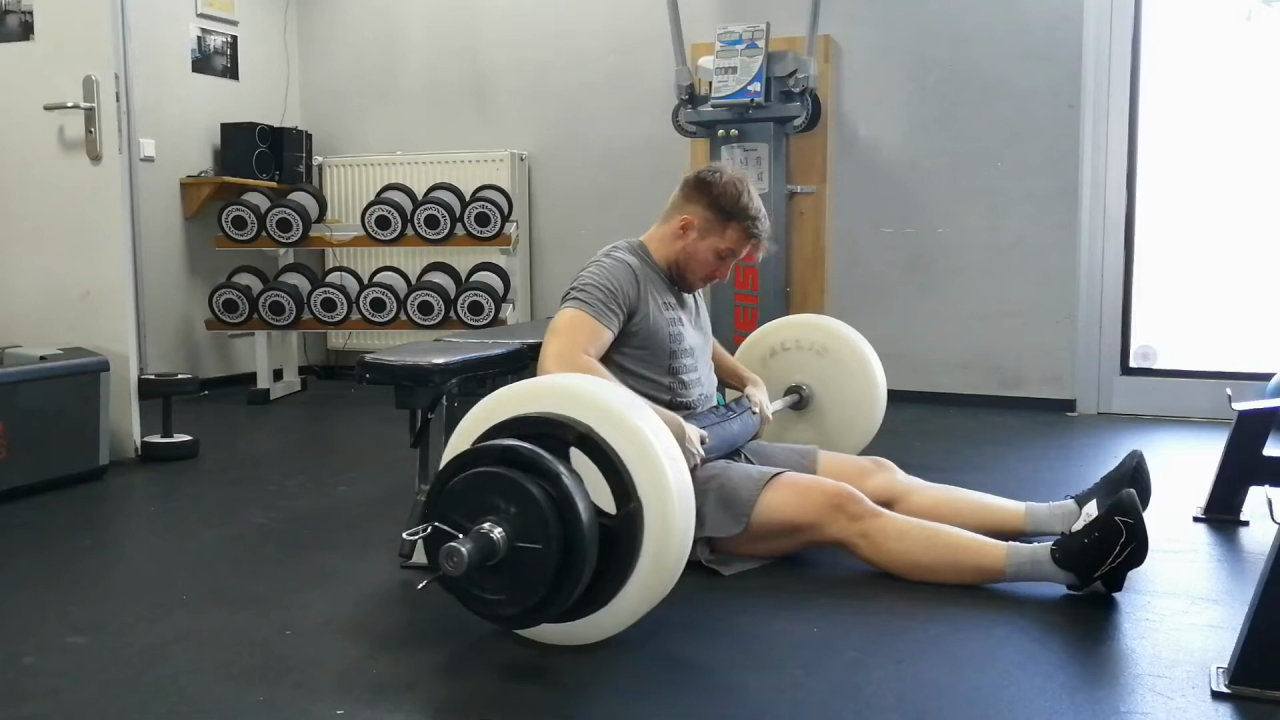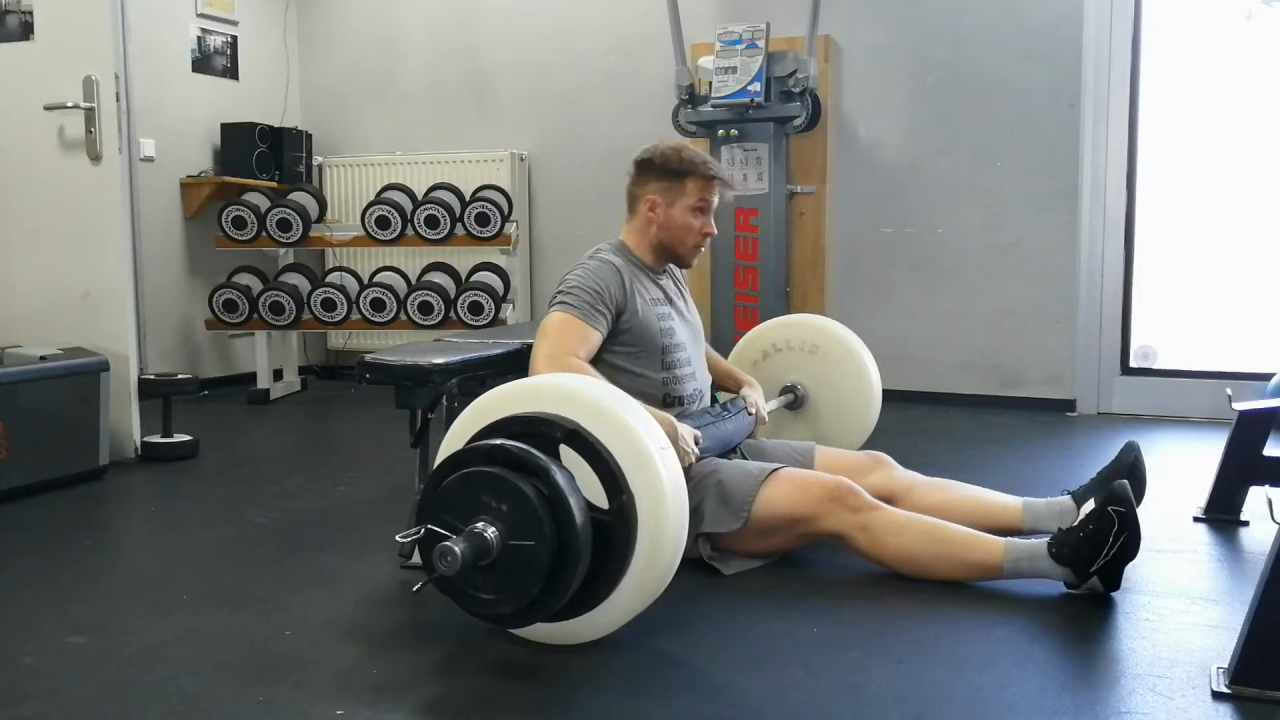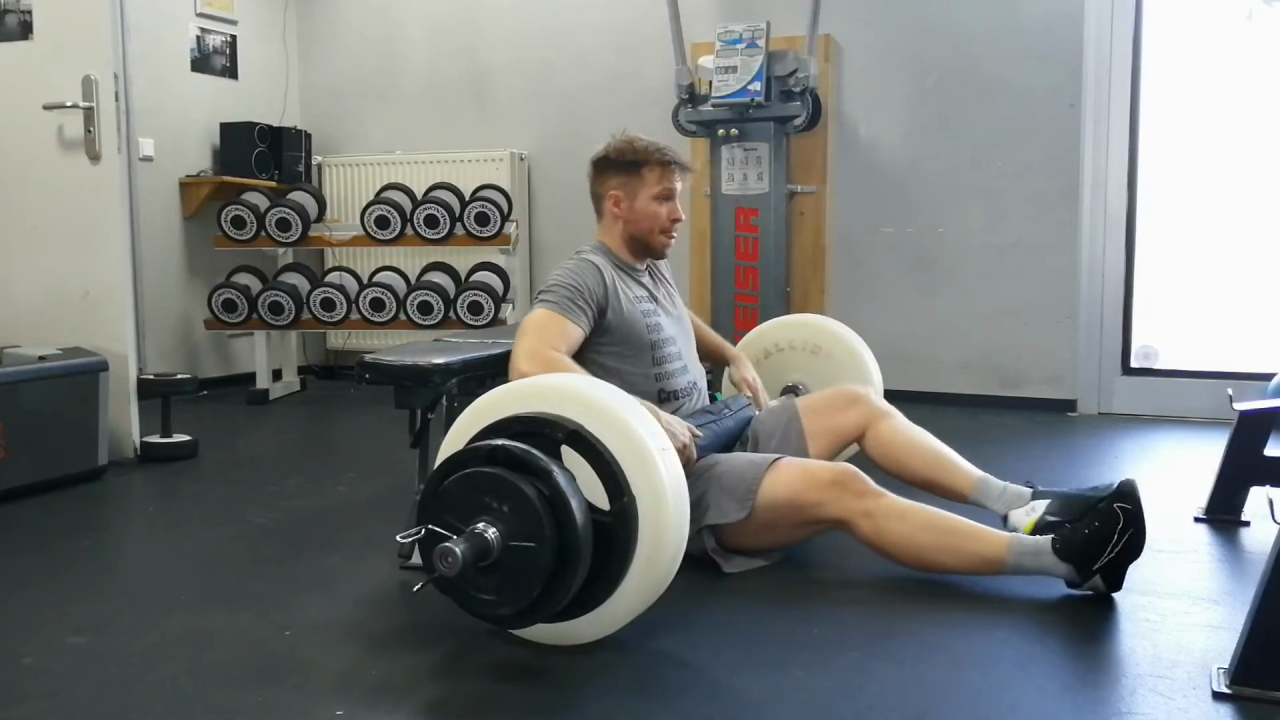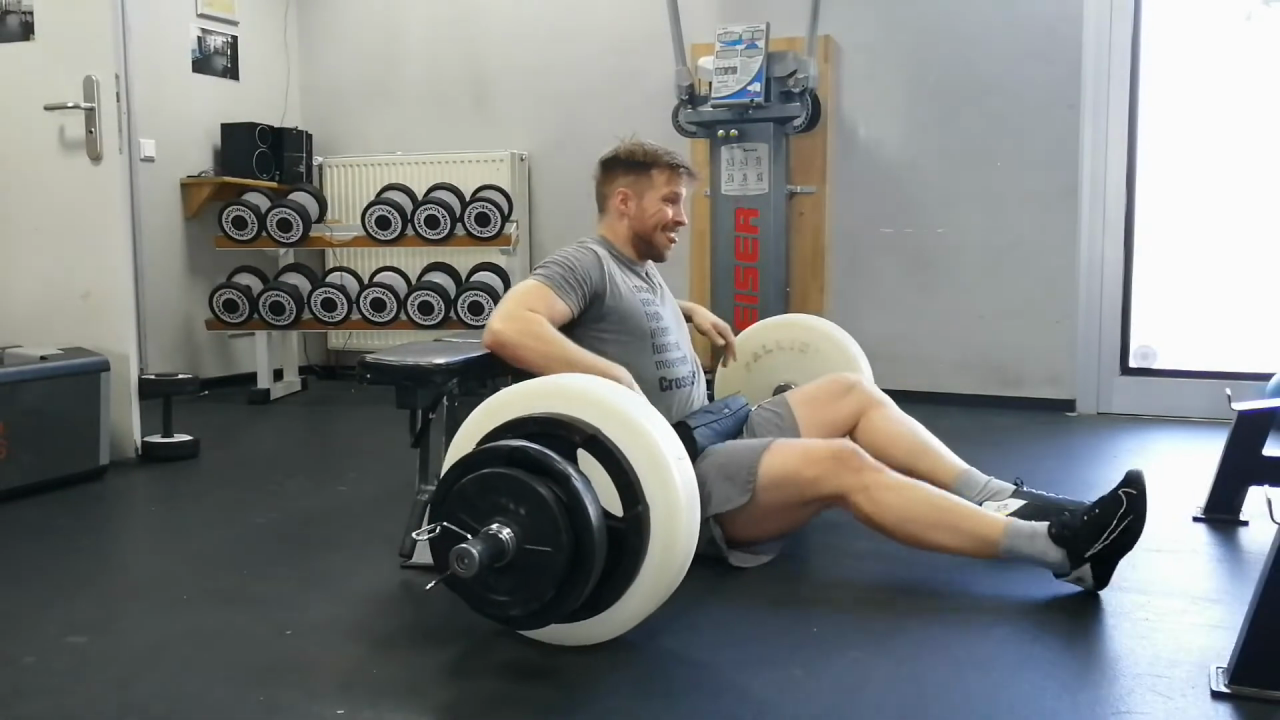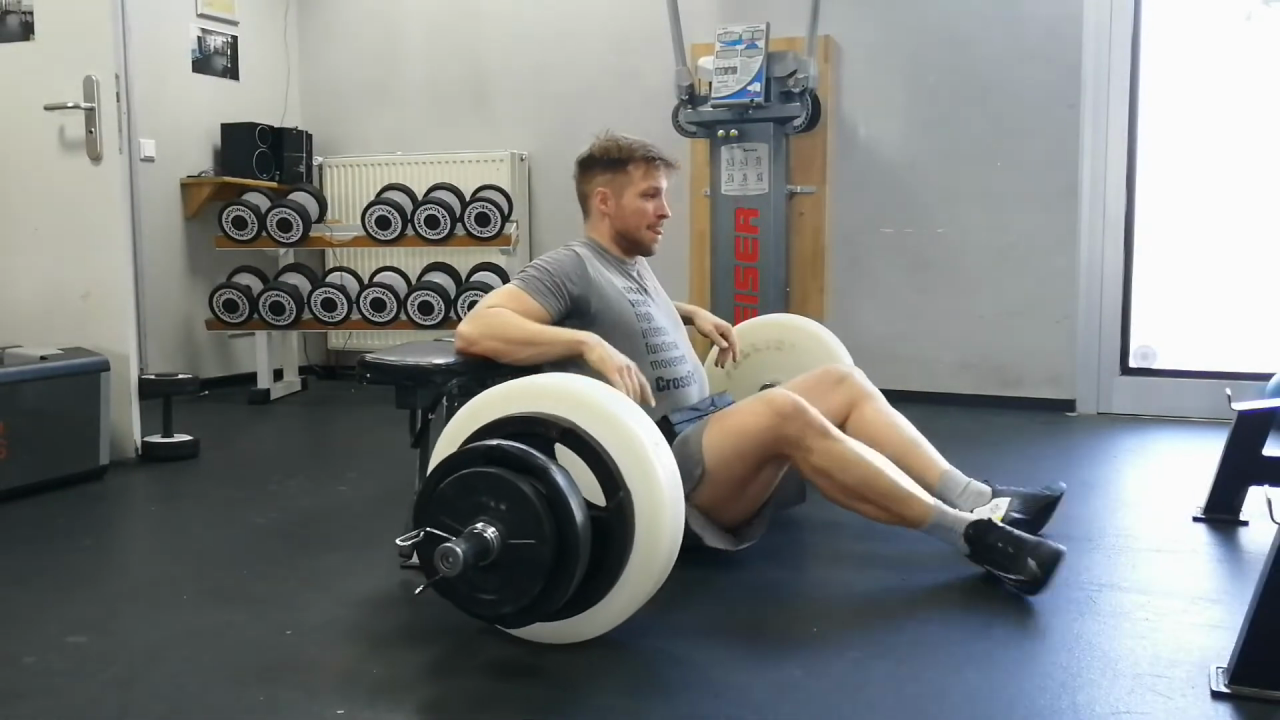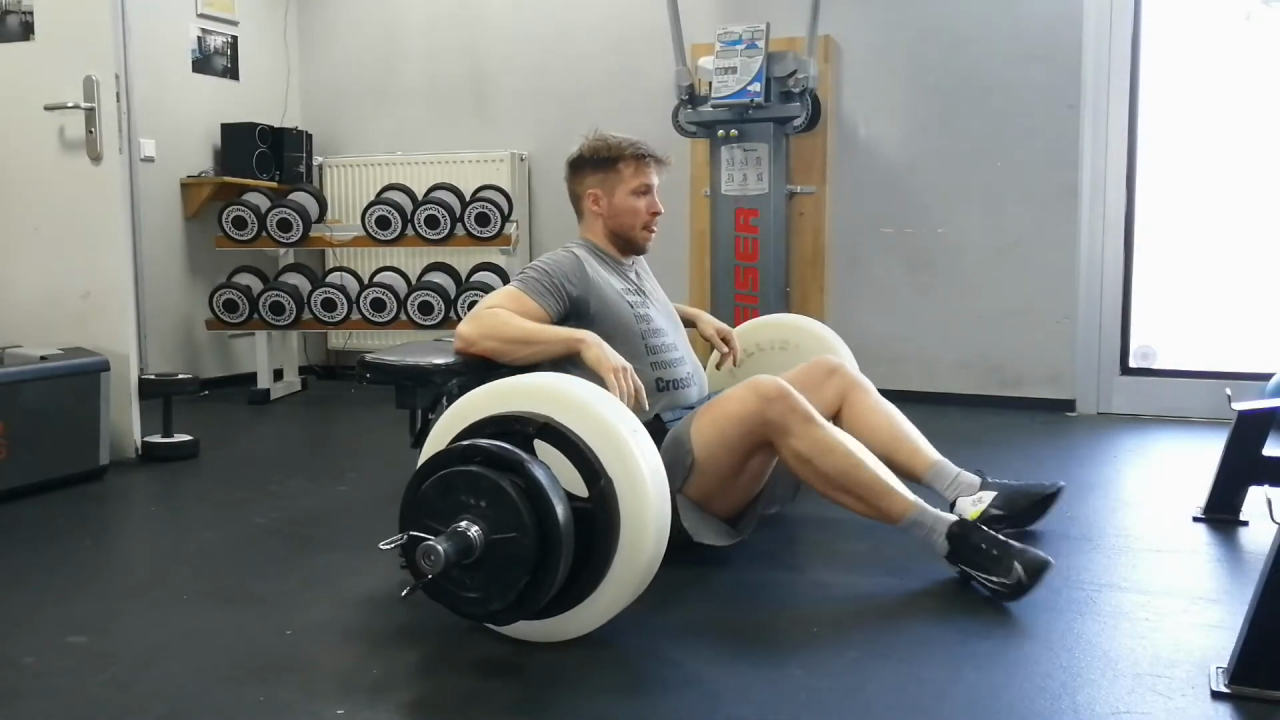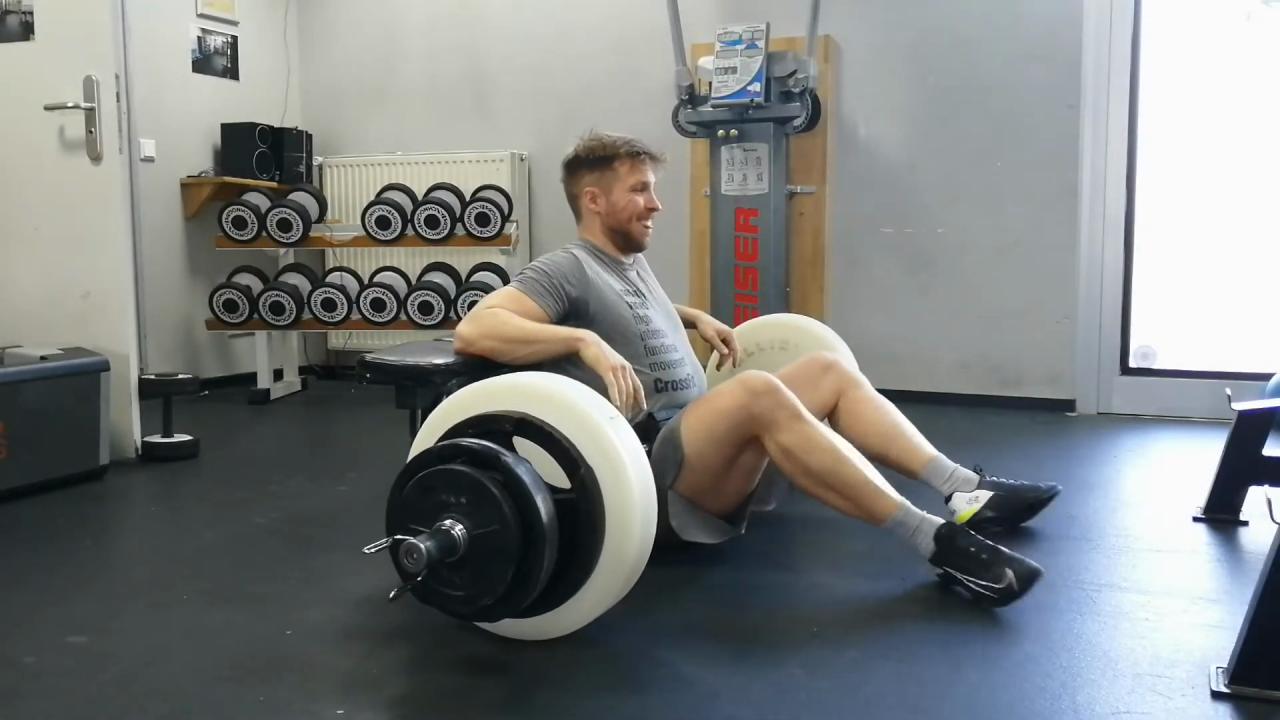
dt=0.5s
person 1, frame 1
left shoulder: (678, 275)
right shoulder: (615, 276)
right elbow: (559, 366)
left wrist: (747, 381)
right wrist: (661, 422)
left hip: (715, 453)
left knee: (878, 475)
right knee: (842, 508)
left ankle: (1066, 517)
right ankle: (1064, 563)
person 1, frame 2
left shoulder: (664, 273)
right shoulder: (601, 278)
right elbow: (551, 367)
left wrist: (742, 381)
right wrist: (655, 426)
left hip: (714, 452)
left knee: (878, 472)
right knee: (839, 502)
left ankle: (1066, 513)
right ankle: (1061, 561)
person 1, frame 3
left shoulder: (650, 268)
right shoulder: (584, 279)
right elbow: (530, 366)
left wrist: (732, 356)
right wrist: (642, 416)
left hip: (719, 443)
left knee: (857, 402)
right knee: (841, 489)
left ankle: (1024, 507)
right ankle: (1065, 559)
person 1, frame 4
left shoulder: (639, 266)
right shoulder: (583, 265)
right elbow: (504, 329)
left wrist: (690, 311)
right wrist: (610, 376)
left hip: (709, 444)
left knee: (850, 392)
right knee: (840, 462)
left ankle: (1004, 499)
right ankle: (1058, 549)
person 1, frame 5
left shoulder: (631, 265)
right shoulder: (568, 269)
right elbow: (474, 331)
left wrist: (691, 312)
right wrist: (586, 343)
left hip: (706, 439)
left knee: (841, 380)
right knee: (782, 410)
left ankle: (981, 504)
right ankle: (967, 534)
person 1, frame 6
left shoulder: (629, 262)
right shoulder: (566, 270)
right elbow: (473, 331)
left wrist: (693, 315)
right wrist: (584, 342)
left hip: (704, 441)
right hip: (656, 472)
left knee: (833, 373)
right knee: (769, 396)
left ankle: (969, 496)
right ankle: (951, 536)
person 1, frame 7
left shoulder: (629, 261)
right shoulder: (565, 270)
right elbow: (473, 330)
left wrist: (694, 316)
right wrist: (583, 340)
left hip: (707, 451)
right hip: (654, 479)
left knee: (828, 368)
right knee: (758, 390)
left ankle: (966, 494)
right ankle: (937, 540)
